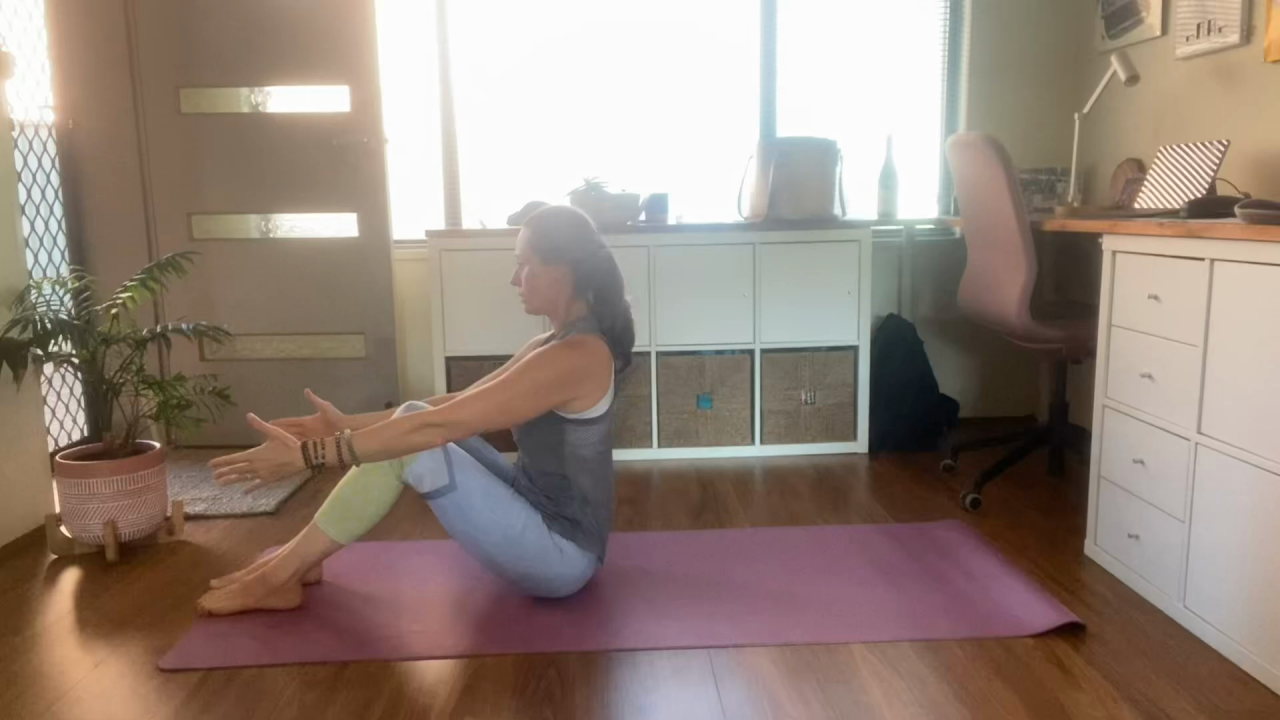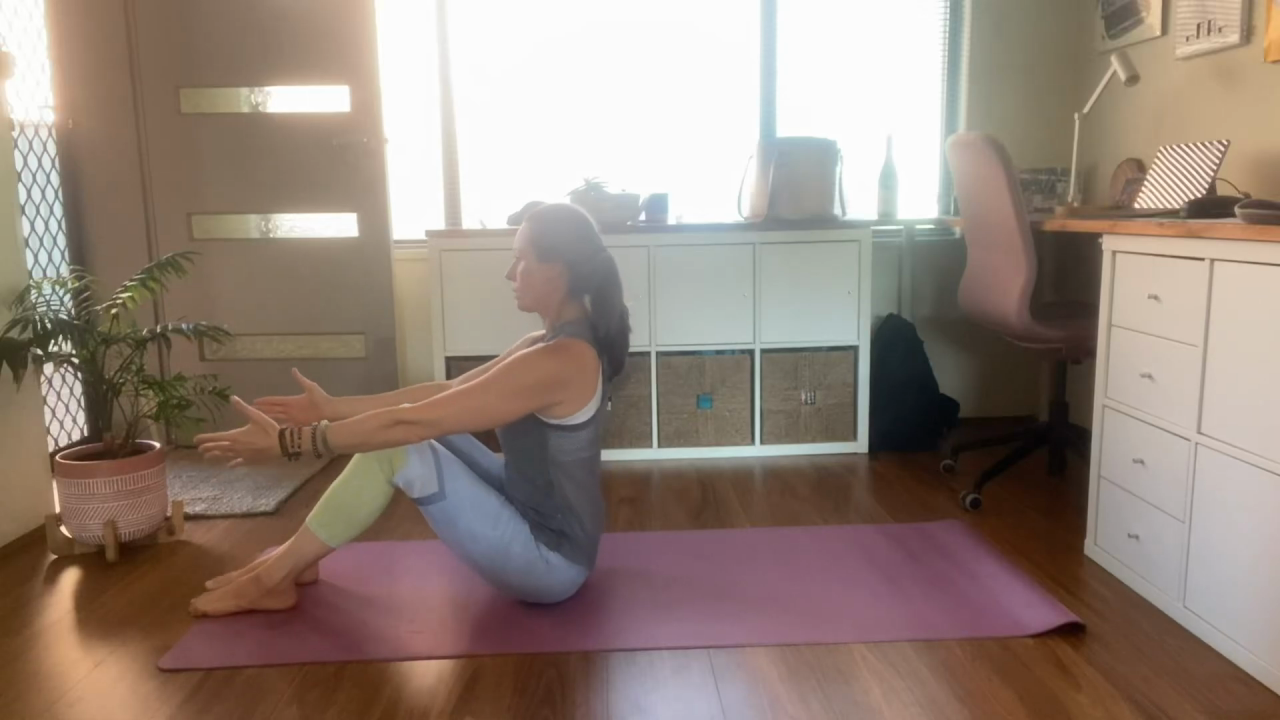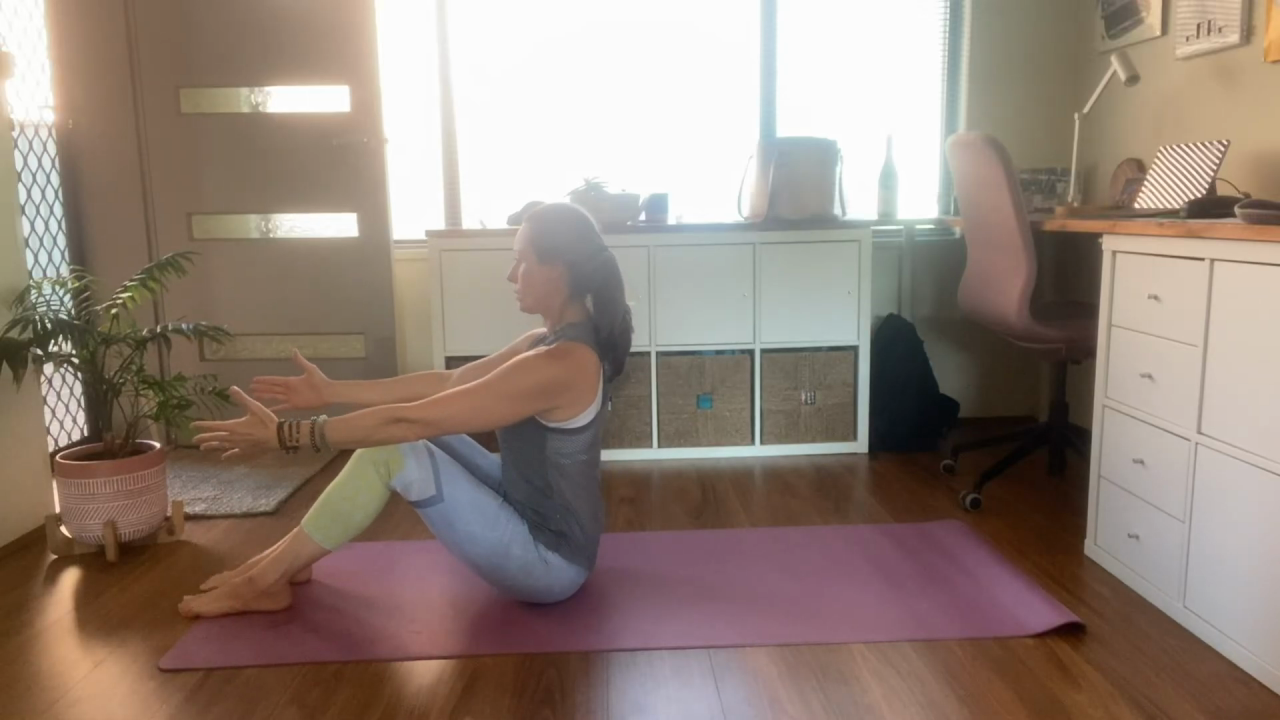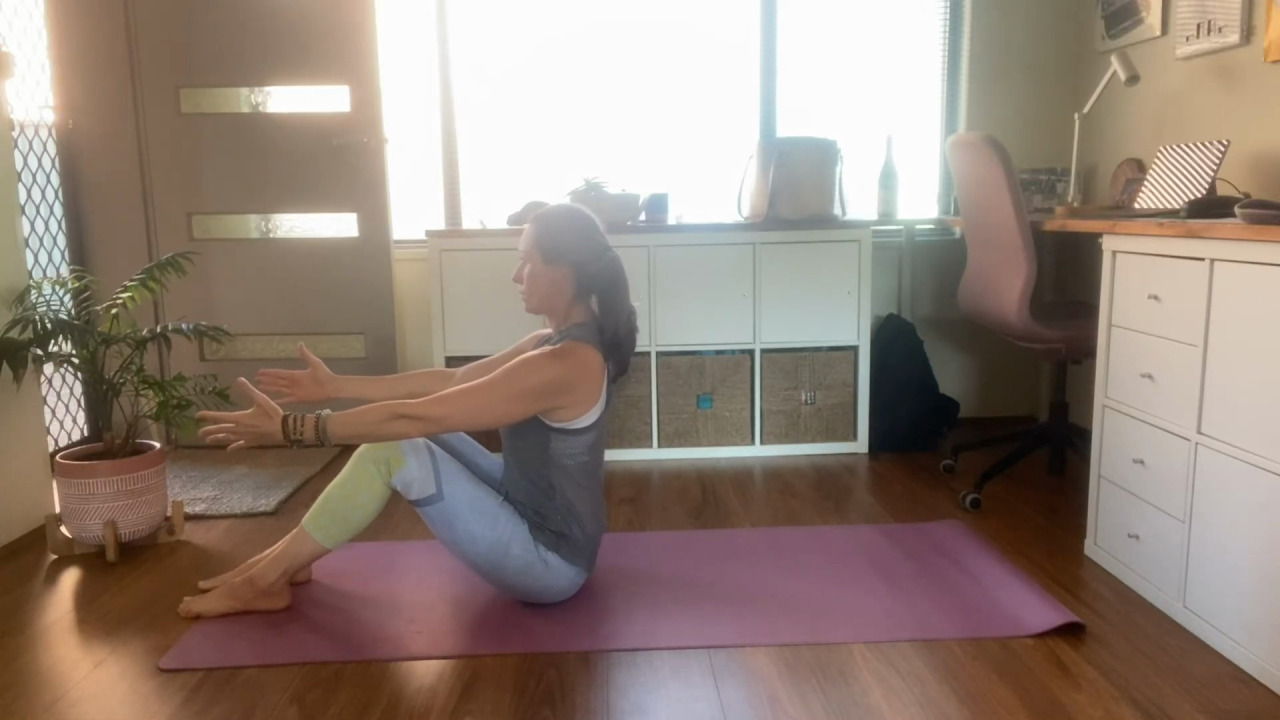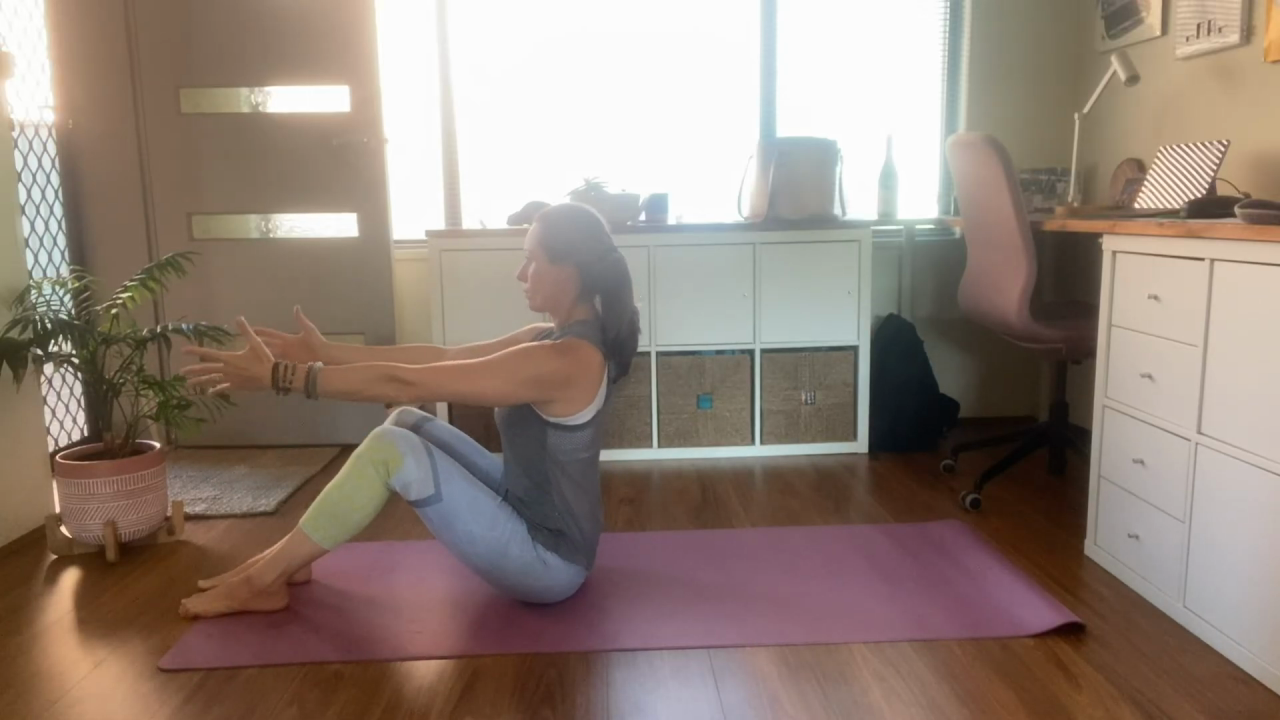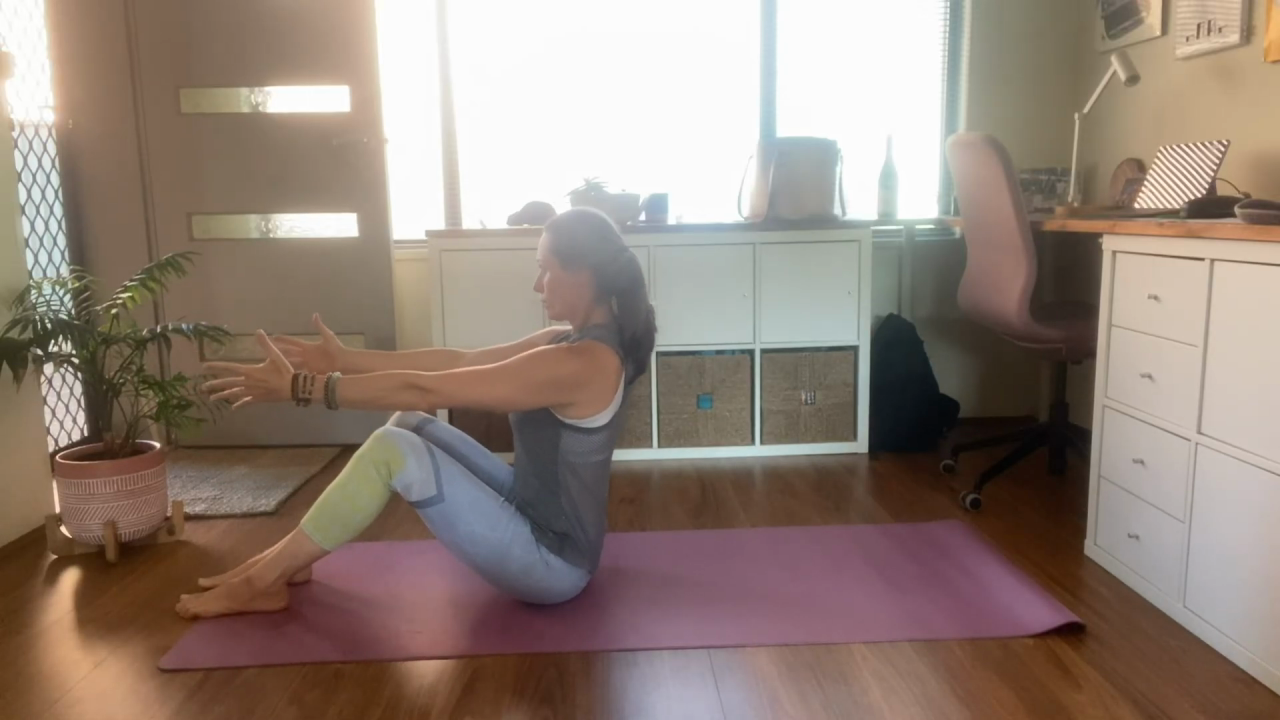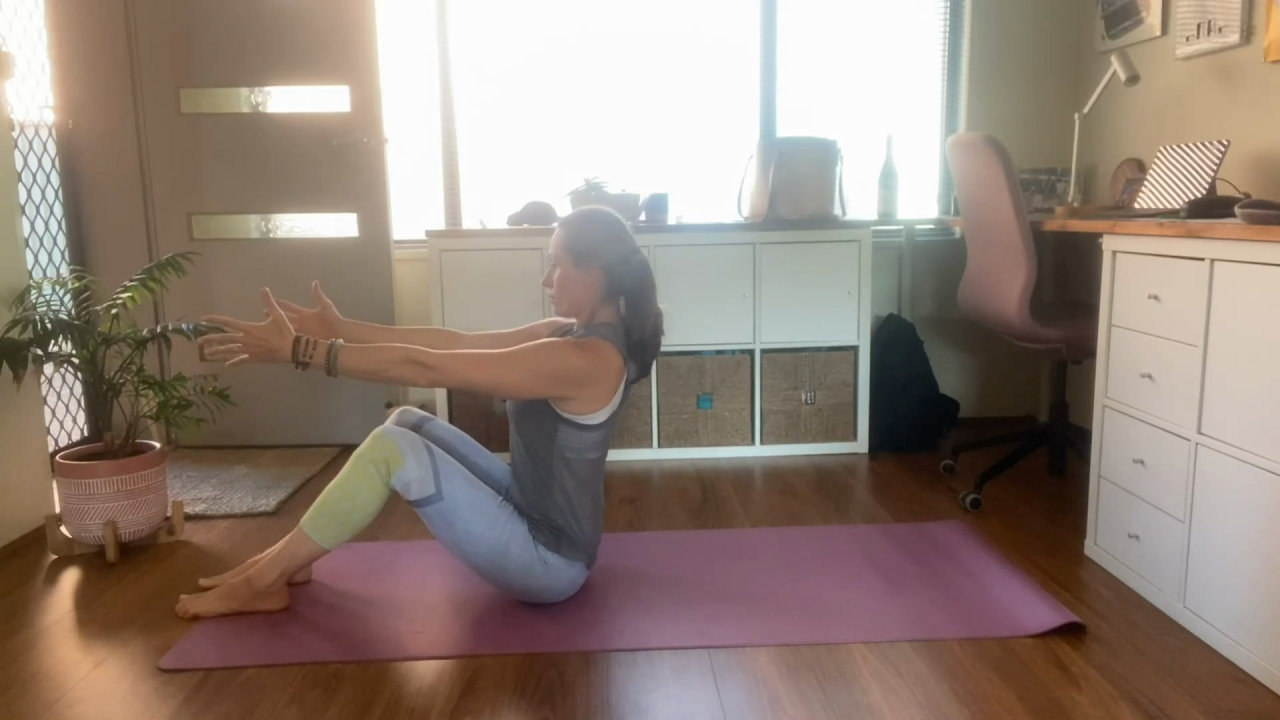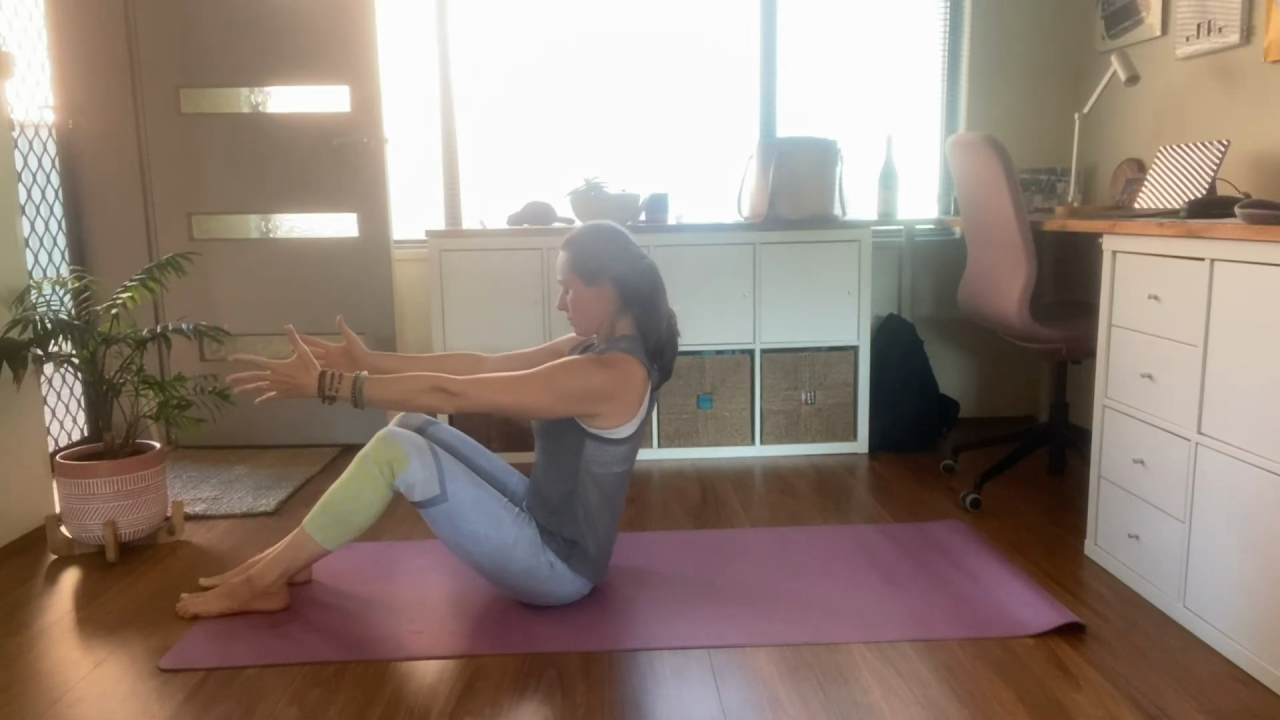
dt=0.5s
person 1, frame 1
left shoulder: (573, 358)
right shoulder: (560, 345)
left elbow: (437, 425)
right elbow: (459, 405)
left wrist: (306, 454)
right wrist: (345, 424)
left hip: (559, 556)
right hip: (546, 518)
left knee: (411, 447)
right knee: (412, 421)
left ankle: (278, 578)
right ankle: (295, 559)
person 1, frame 2
left shoulder: (558, 362)
right shoulder: (558, 346)
left elbow: (412, 422)
right elbow: (447, 394)
left wrist: (287, 441)
right wrist: (333, 407)
left hip: (550, 562)
right hip: (539, 522)
left knee: (398, 448)
right knee: (415, 431)
left ankle: (271, 580)
right ankle: (292, 559)
person 1, frame 3
left shoulder: (559, 365)
right shoulder: (556, 343)
left elbow: (409, 421)
right elbow: (448, 383)
left wrist: (284, 435)
right wrist: (331, 391)
left hip: (549, 560)
right hip: (536, 520)
left knee: (392, 451)
right knee: (412, 434)
left ankle: (264, 582)
right ankle: (284, 560)
person 1, frame 4
left shoulder: (564, 364)
right shoulder: (562, 344)
left elbow: (415, 415)
right elbow: (451, 382)
left wrist: (289, 428)
right wrist: (335, 385)
left hip: (549, 561)
right hip: (537, 521)
left knee: (393, 450)
right knee: (406, 436)
left ankle: (265, 581)
right ankle: (286, 559)
person 1, frame 5
left shoulder: (562, 361)
right shoulder: (562, 339)
left elbow: (406, 383)
right elbow: (444, 358)
left wrist: (279, 376)
right wrist: (327, 353)
left hip: (548, 559)
right hip: (533, 521)
left knee: (390, 449)
right knee: (407, 424)
left ankle: (262, 583)
right ankle: (283, 561)
person 1, frame 6
left shoulder: (580, 364)
right shoulder: (578, 343)
left elbow: (426, 390)
right elbow: (461, 362)
left wrist: (299, 387)
right wrist: (346, 359)
left hip: (551, 562)
right hip: (540, 521)
left knee: (391, 451)
right knee: (409, 428)
left ankle: (262, 582)
right ankle: (285, 559)
person 1, frame 7
left shoulder: (583, 359)
right shoulder: (579, 336)
left elbow: (427, 368)
right elbow: (458, 344)
left wrist: (300, 351)
right wrist: (343, 329)
left hip: (549, 559)
right hip: (536, 518)
left knee: (390, 450)
right knee: (407, 423)
left ankle: (262, 583)
right ankle: (282, 559)
person 1, frame 8
left shoulder: (607, 375)
right shoulder: (600, 348)
left elbow: (452, 394)
right elbow: (483, 367)
left wrist: (326, 385)
right wrist: (369, 362)
left hip: (557, 564)
right hip: (547, 523)
left knee: (395, 452)
right knee: (411, 428)
left ankle: (261, 583)
right ankle: (284, 561)
